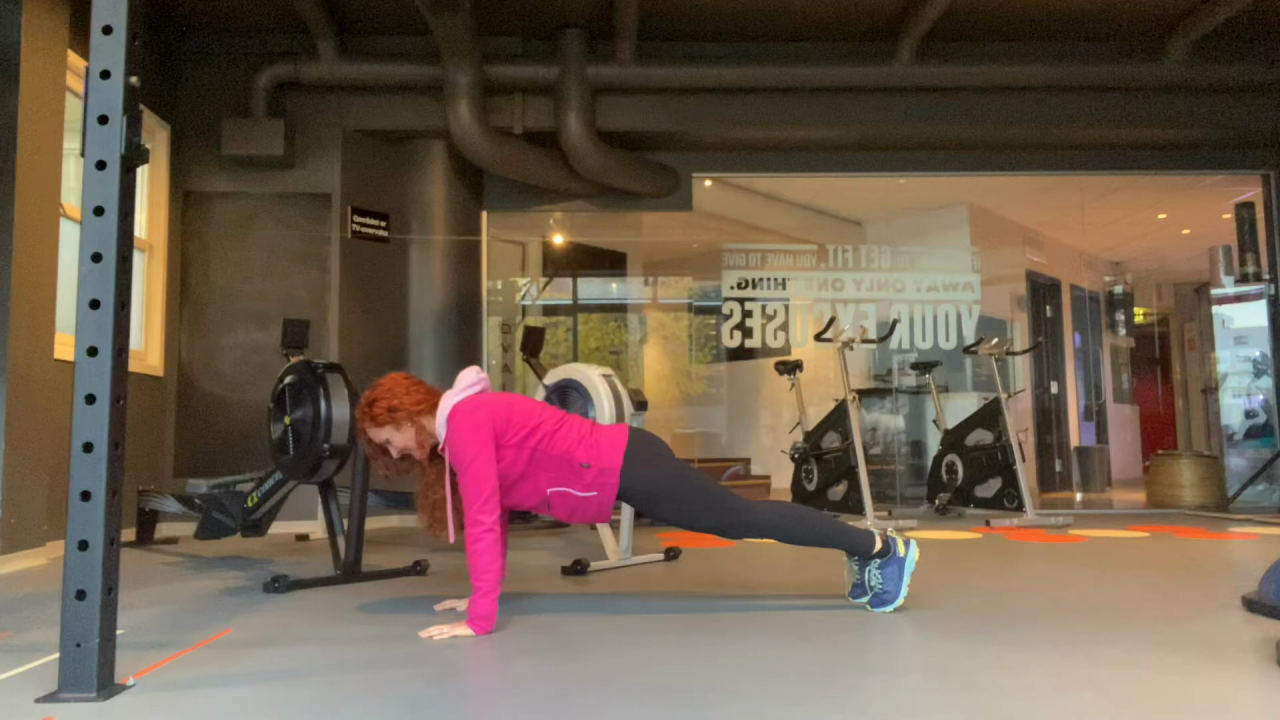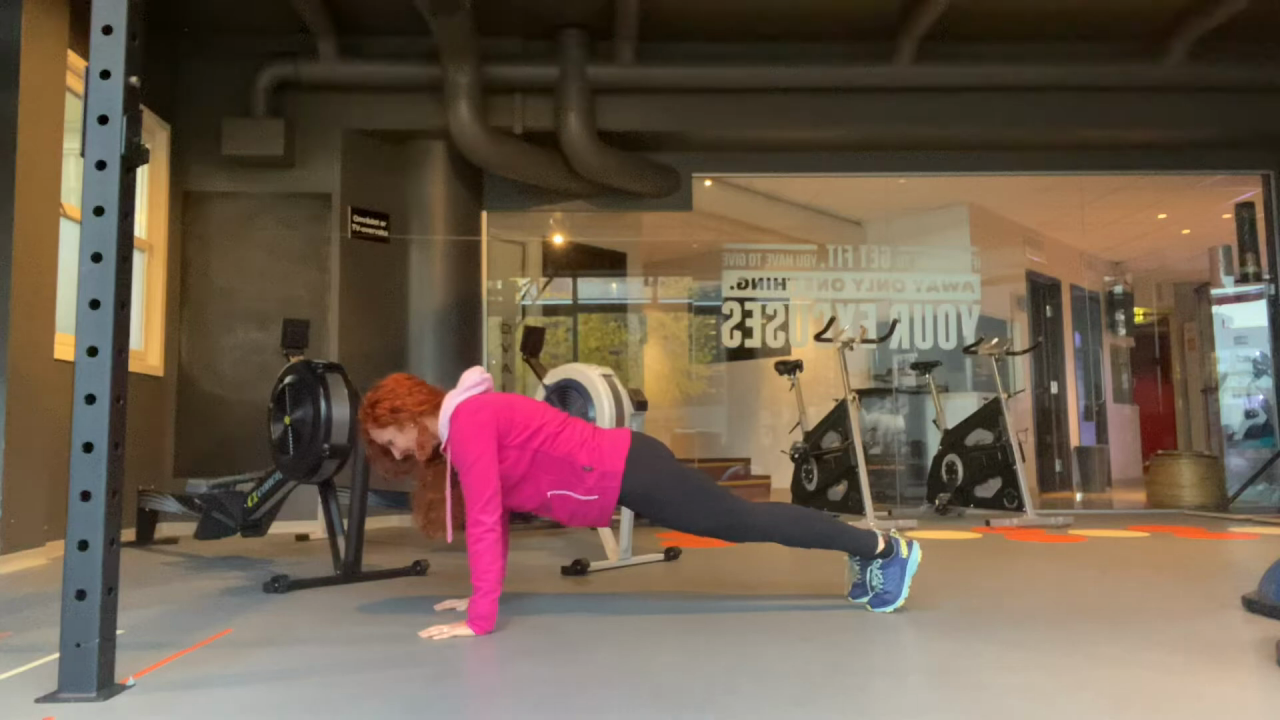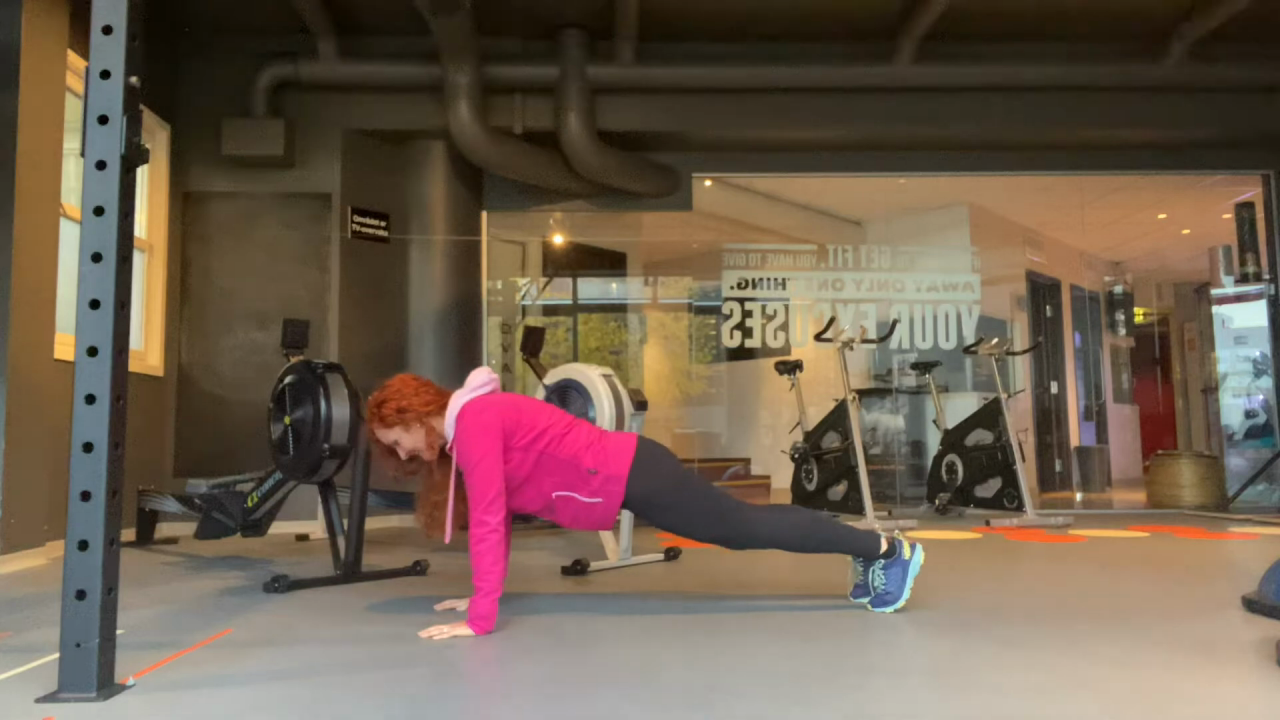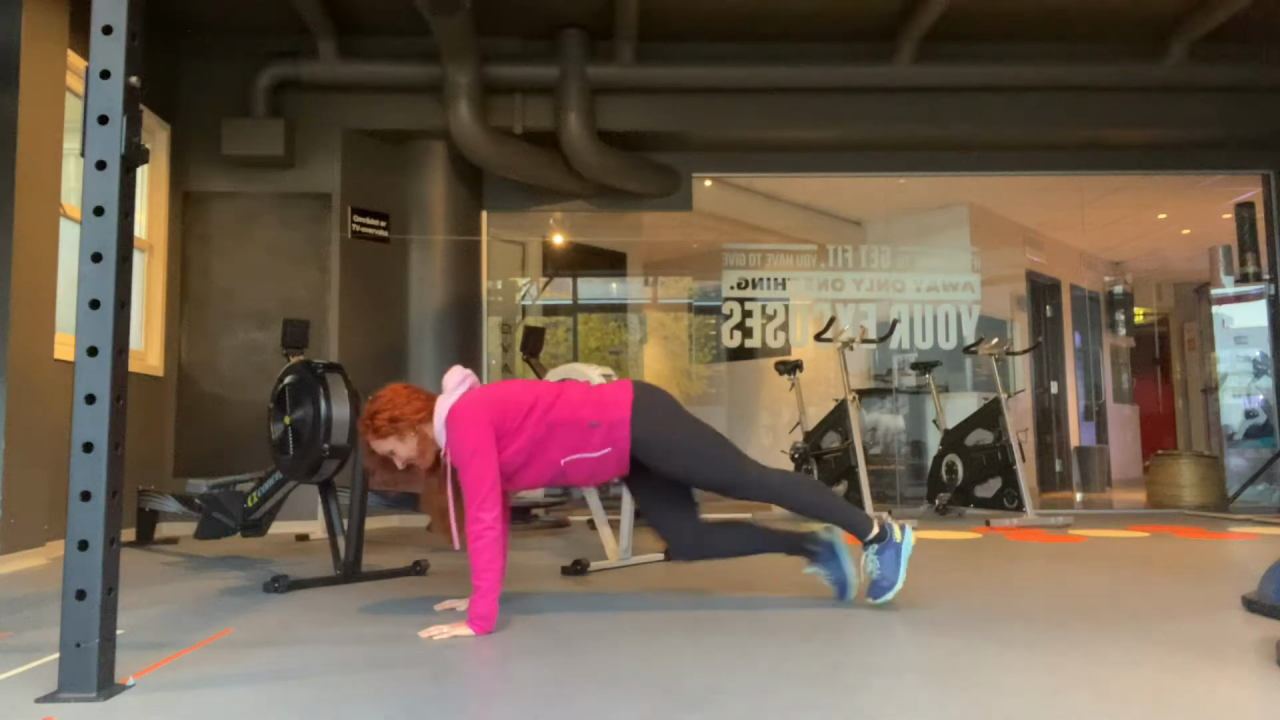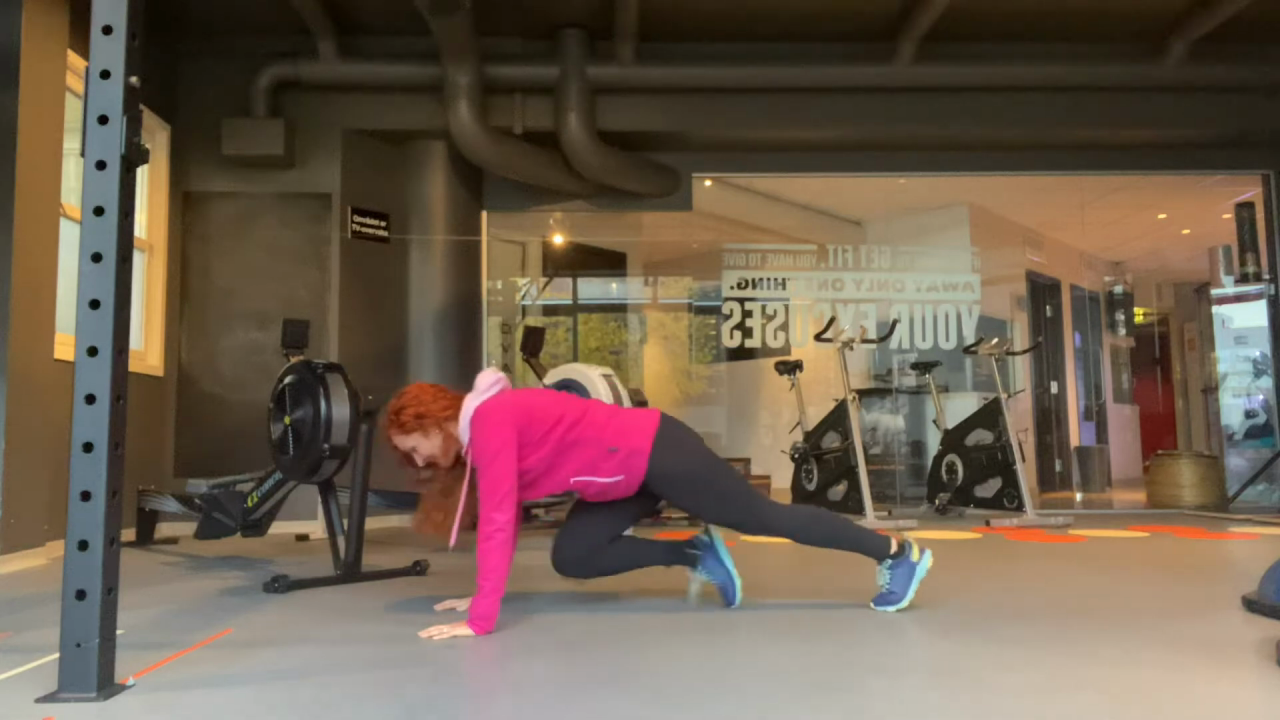
dt=0.2s
person 1, frame 1
left shoulder: (465, 423)
right shoulder: (472, 419)
left elbow: (484, 521)
right elbow: (491, 514)
left wrist: (479, 617)
right wrist: (482, 592)
left hip: (627, 468)
right hip: (618, 465)
left knee: (746, 518)
right knee: (740, 519)
left ankle: (885, 547)
right ankle: (858, 547)
person 1, frame 2
left shoulder: (467, 423)
right shoulder: (471, 422)
left elbow: (484, 521)
right elbow: (495, 514)
left wrist: (479, 617)
right wrist: (483, 592)
left hip: (629, 473)
right hip: (621, 471)
left knee: (748, 524)
right knee: (744, 520)
left ankle: (890, 548)
right ankle: (863, 549)
person 1, frame 3
left shoulder: (472, 424)
right shoulder: (477, 424)
left elbow: (488, 522)
right elbow: (498, 516)
left wrist: (480, 618)
right wrist: (483, 592)
left hip: (636, 477)
right hip: (627, 475)
left knee: (749, 529)
right knee: (744, 528)
left ankle: (890, 550)
right ankle: (866, 552)
person 1, frame 4
left shoulder: (465, 421)
right shoulder: (470, 421)
left elbow: (485, 520)
right elbow: (493, 513)
left wrist: (479, 617)
right wrist: (480, 592)
left hip: (639, 420)
right hip: (623, 442)
left knee: (754, 481)
right knee: (685, 544)
left ankle: (882, 535)
right ankle: (820, 548)
person 1, frame 5
left shoulder: (488, 424)
right shoulder: (492, 426)
left elbow: (497, 522)
right elbow: (505, 517)
left wrist: (481, 619)
right wrist: (484, 593)
left hip: (656, 453)
right hip: (634, 467)
left knee: (763, 516)
right knee: (571, 557)
left ankle: (900, 553)
right ankle: (696, 553)
